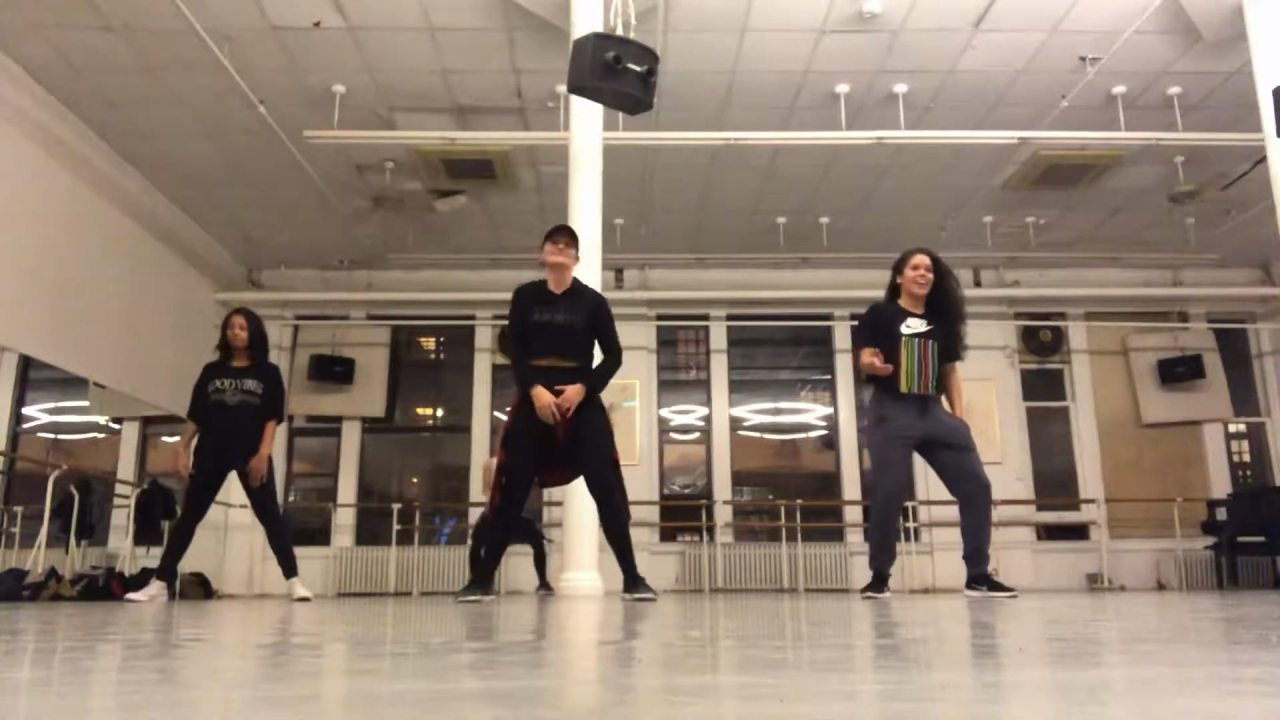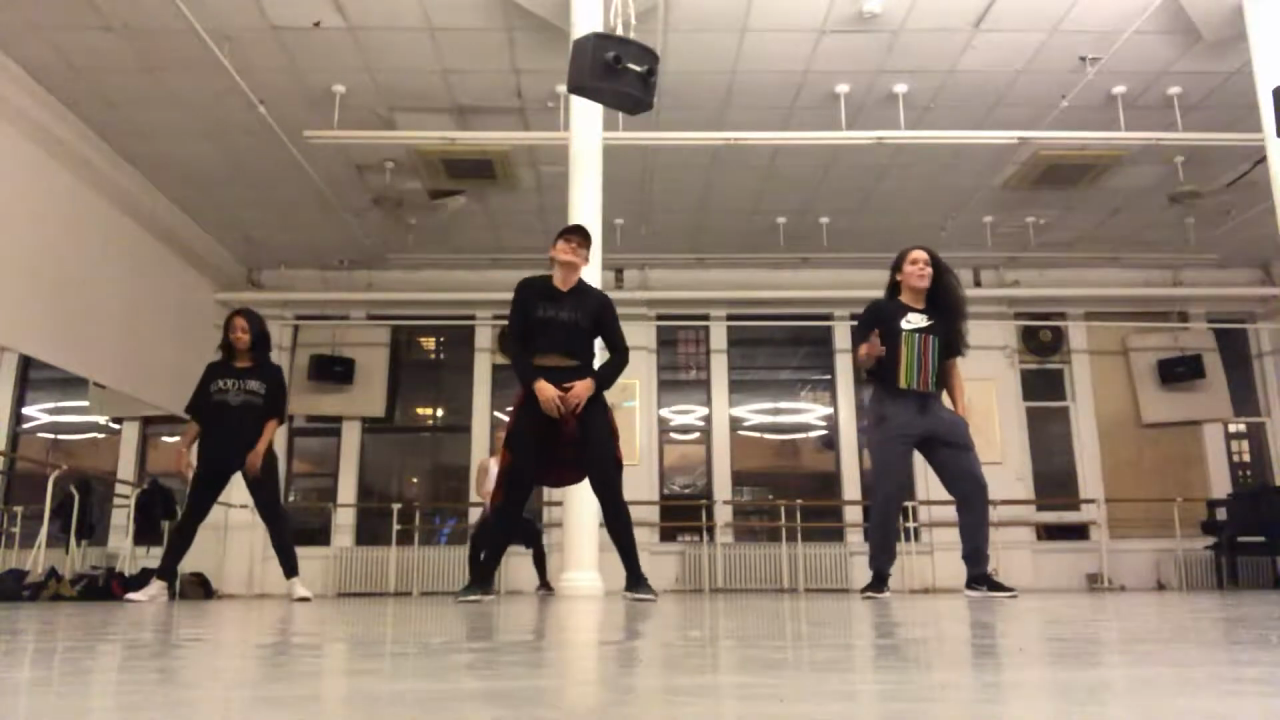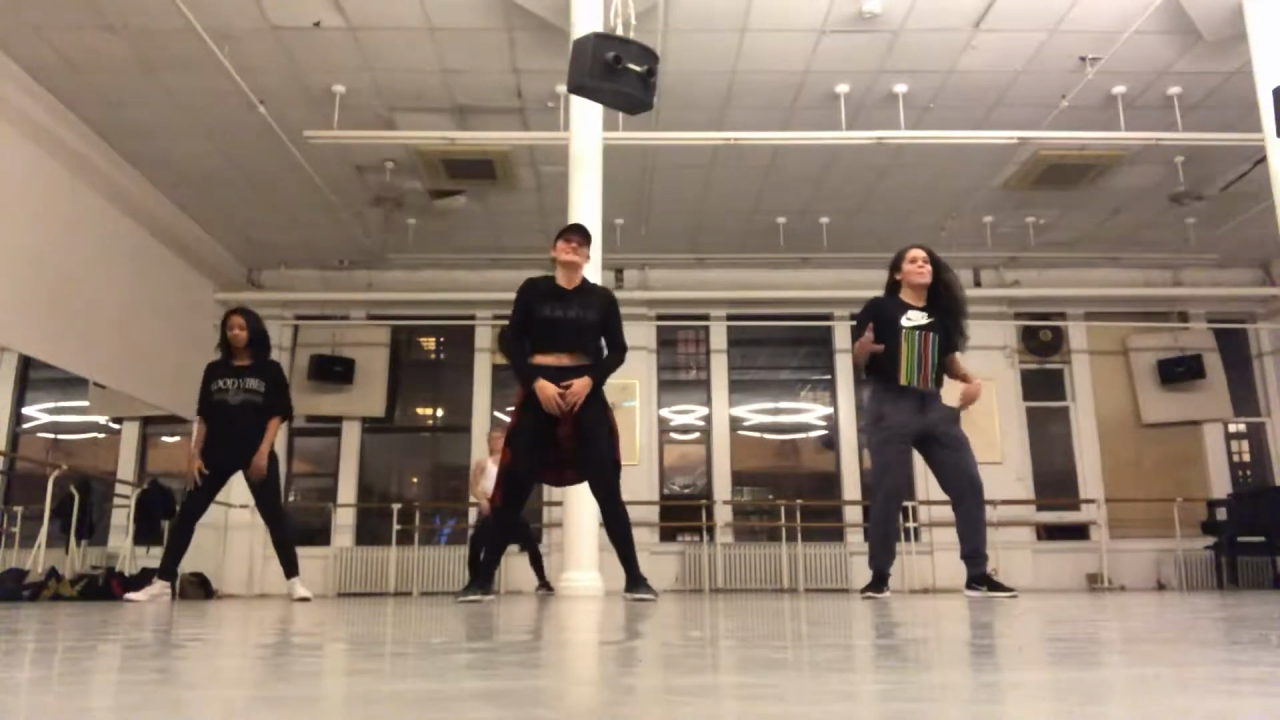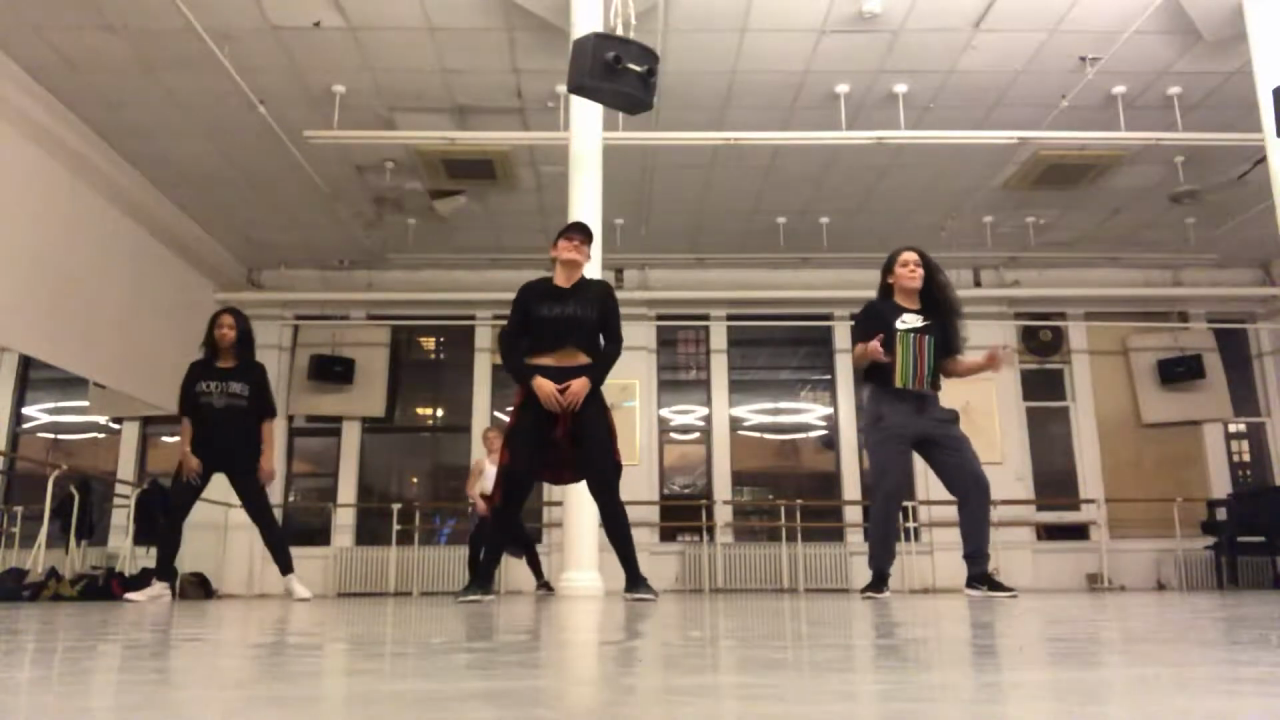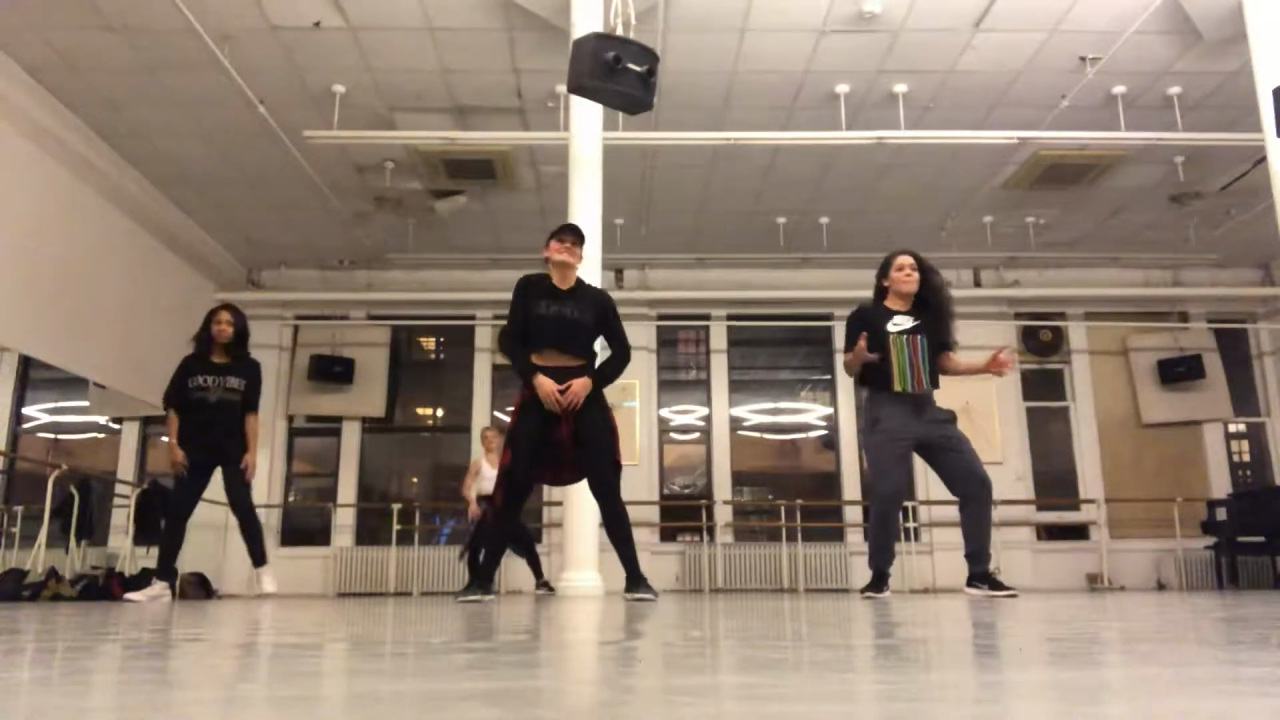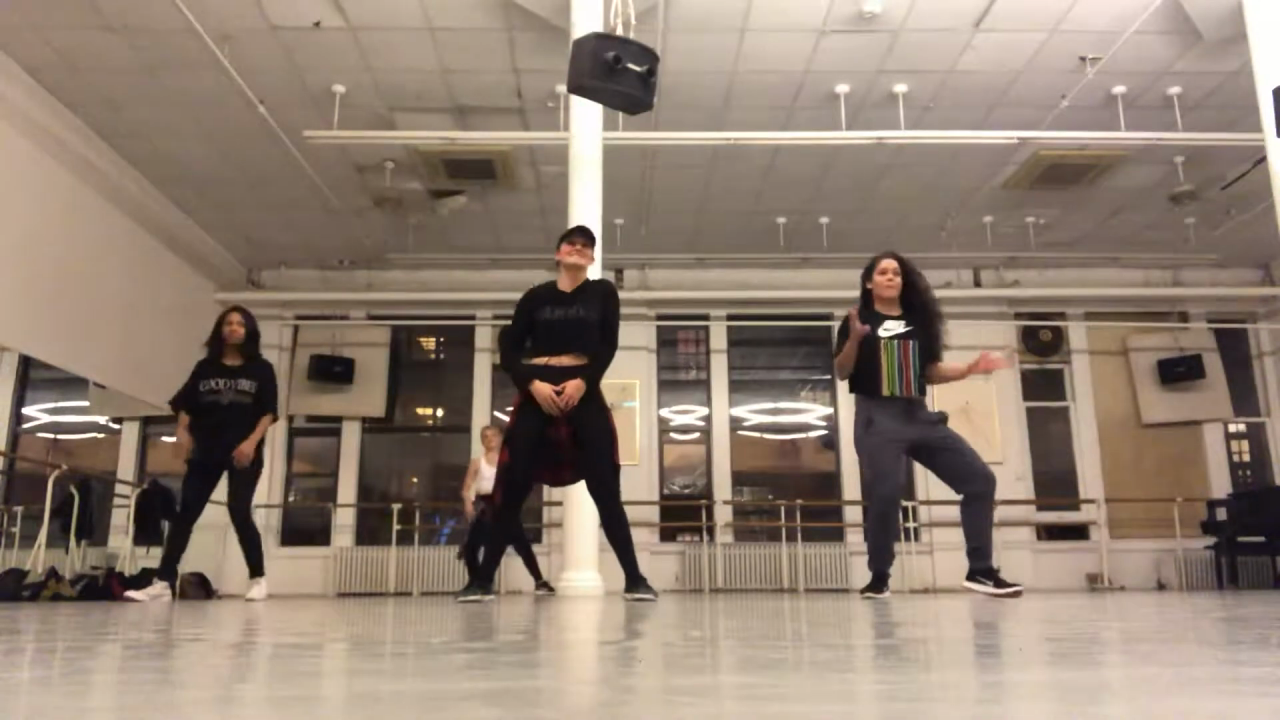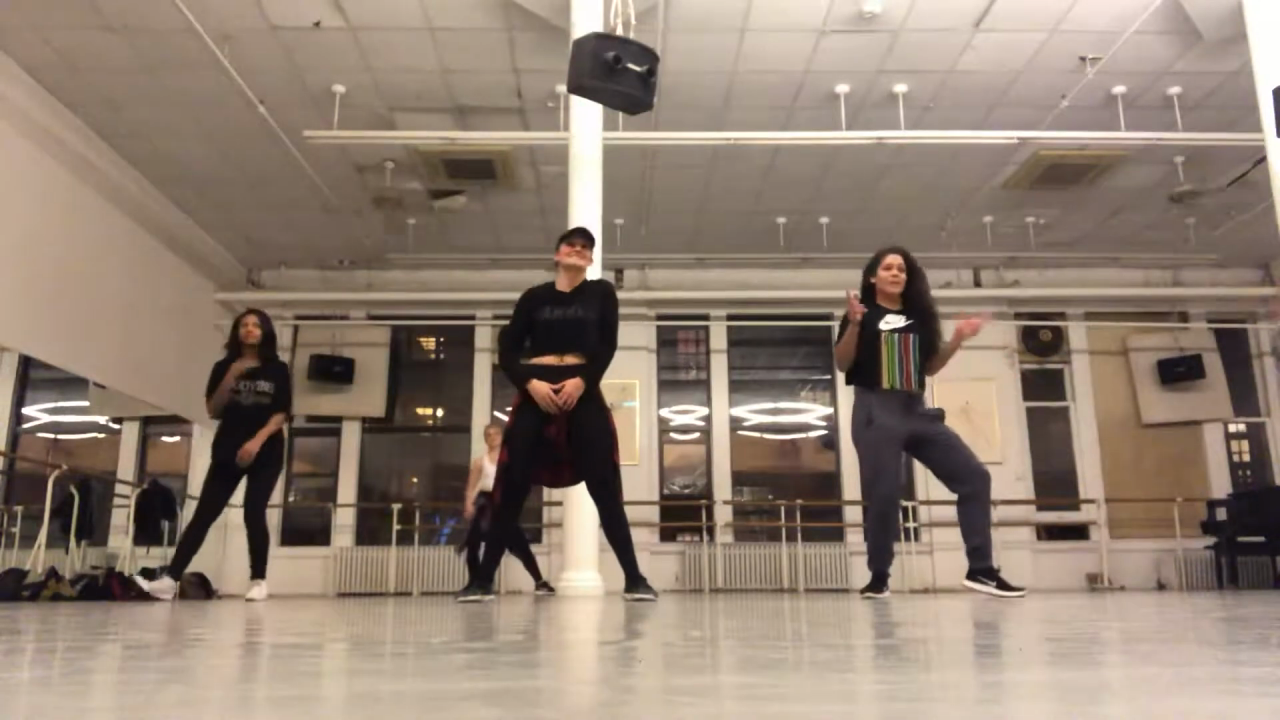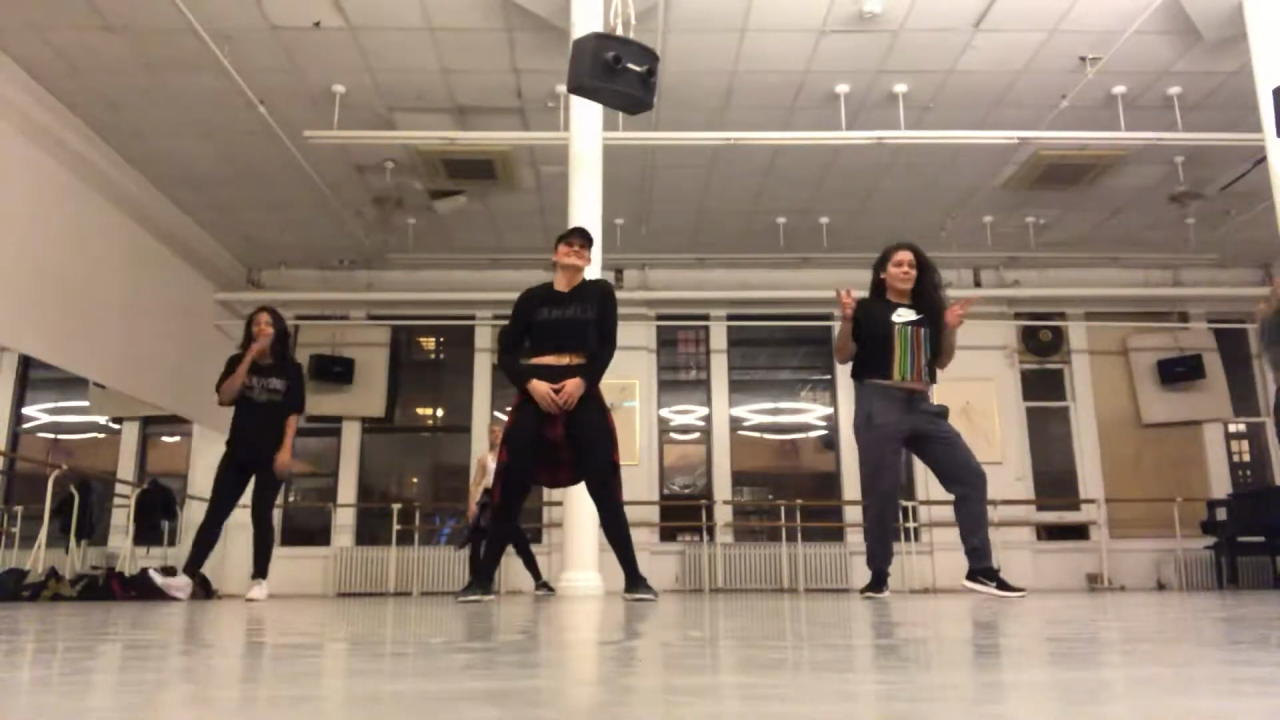
dt=0.2s
person 1, frame 1
left shoulder: (592, 300)
right shoulder: (526, 296)
left elbow: (613, 355)
right elbow: (516, 351)
left wrist: (585, 387)
right wrist: (534, 389)
left hip: (581, 395)
right hip: (534, 394)
left knee: (606, 487)
right knee: (514, 489)
left ankle: (632, 579)
right ankle: (483, 579)
person 1, frame 2
left shoulder: (597, 300)
right shoulder: (529, 289)
left elbow: (620, 353)
right elbow: (514, 344)
left wrist: (593, 382)
right wrist: (536, 383)
left hip: (585, 393)
right hip: (538, 392)
left knee: (609, 487)
right knee: (515, 488)
left ankle: (636, 578)
right ankle: (483, 579)
person 1, frame 3
left shoulder: (601, 298)
right shoulder: (532, 290)
left elbow: (617, 350)
right elbow: (510, 343)
left wrist: (591, 379)
right wrist: (535, 381)
left hip: (585, 393)
right hip: (538, 392)
left knee: (607, 487)
right knee: (514, 487)
left ankle: (635, 579)
right ankle: (483, 579)
person 1, frame 4
left shoulder: (600, 292)
right shoulder: (532, 292)
left elbow: (613, 346)
right elbow: (509, 345)
left wrist: (590, 380)
right wrist: (532, 379)
left hip: (584, 393)
right hip: (537, 393)
left knee: (605, 488)
right knee: (513, 487)
left ankle: (634, 579)
right ankle: (482, 580)
person 1, frame 5
left shoulder: (597, 298)
right shoulder: (529, 287)
left elbow: (622, 351)
right elbow: (511, 343)
left wrist: (592, 379)
right wrist: (535, 378)
left hip: (585, 393)
right hip: (538, 392)
left knee: (606, 488)
right knee: (514, 488)
left ankle: (635, 578)
right ankle: (483, 579)
person 1, frame 6
left shoulder: (603, 292)
right shoulder: (535, 297)
left elbow: (608, 346)
right elbow: (509, 351)
left wrist: (583, 382)
right wrist: (532, 384)
left hip: (584, 393)
right hip: (536, 394)
left knee: (605, 488)
right knee: (513, 488)
left ankle: (634, 578)
right ankle: (483, 579)
person 1, frame 7
left shoulder: (602, 292)
right shoulder: (534, 297)
left elbow: (607, 346)
right elbow: (507, 351)
left wrist: (582, 381)
right wrist: (529, 383)
left hip: (583, 393)
right hip: (535, 393)
left knee: (604, 489)
right knee: (512, 489)
left ankle: (634, 578)
right ankle: (482, 579)
person 1, frame 8
left shoulder: (600, 292)
right shoulder: (532, 298)
left elbow: (607, 346)
right elbow: (507, 352)
left wrist: (582, 381)
right wrist: (529, 383)
left hip: (583, 392)
right hip: (535, 393)
left knee: (604, 489)
right knee: (511, 489)
left ankle: (634, 578)
right ankle: (482, 579)
person 2, frame 1
left shoulder: (943, 320)
right shoulder: (879, 315)
left elbow: (949, 371)
right elbow: (864, 362)
left wrist: (959, 416)
right wrist: (874, 367)
left hip: (934, 412)
right hip: (891, 411)
left knee: (976, 486)
right knee: (889, 492)
left ankle: (978, 575)
right ankle: (880, 576)
person 2, frame 2
left shoulder: (943, 316)
right shoulder: (880, 311)
left elbow: (950, 366)
right elbow: (863, 361)
left wrist: (960, 405)
right wrist: (869, 355)
left hip: (934, 409)
right hip: (892, 408)
left knee: (973, 486)
right knee: (889, 490)
left ankle: (978, 576)
right ankle: (879, 576)
person 2, frame 3
left shoulder: (942, 314)
right shoulder: (880, 308)
right elbow: (858, 358)
left wrist: (970, 380)
right wrist: (865, 345)
left hip: (933, 408)
right hip: (890, 406)
left knee: (969, 485)
right knee: (889, 490)
left ankle: (977, 576)
right ankle: (879, 576)
person 2, frame 4
left shoulder: (937, 315)
right shoulder: (875, 312)
left elbow: (950, 365)
right elbow: (857, 361)
left wrist: (984, 364)
right wrist: (868, 353)
left hip: (931, 410)
right hip: (888, 409)
left knee: (975, 484)
right knee: (888, 491)
left ankle: (978, 575)
right ankle: (879, 576)
person 2, frame 5
left shoulder: (929, 316)
right shoulder: (866, 316)
left elbow: (945, 362)
right elbow: (849, 369)
left wrist: (984, 366)
right wrist: (857, 355)
left hip: (928, 412)
right hip: (886, 413)
left knee: (977, 483)
right knee: (888, 492)
left ankle: (979, 574)
right ankle: (879, 576)
person 2, frame 6
left shoulder: (919, 320)
right shoulder: (857, 321)
left elbow: (931, 373)
right elbow: (842, 372)
left wrist: (971, 368)
right wrist: (853, 338)
left hip: (920, 416)
right hip: (877, 417)
left knee: (980, 479)
right knee: (884, 494)
left ankle: (980, 570)
right ankle: (879, 577)
person 2, frame 7
left shoulder: (918, 315)
right shoulder: (864, 315)
left elbow: (931, 367)
right elbow: (842, 363)
left wrist: (956, 340)
right wrist: (853, 325)
left hip: (918, 411)
right hip: (876, 410)
left knee: (974, 477)
right knee: (883, 493)
left ankle: (981, 569)
right ankle: (879, 577)
person 2, frame 8
left shoulder: (928, 311)
right shoulder: (869, 310)
left elbow: (941, 362)
right elbow: (843, 356)
left wrist: (950, 328)
right wrist: (846, 319)
left hip: (922, 407)
right hip: (879, 405)
left knee: (971, 477)
right knee: (882, 490)
left ankle: (981, 570)
right ankle: (878, 576)
person 3, frame 1
left shoulder: (267, 372)
right shoulder: (211, 371)
left elbow: (273, 417)
right elbow: (196, 416)
left wrist: (262, 453)
right wrist: (182, 449)
left hip: (251, 455)
right hip: (211, 454)
left knee: (270, 516)
right knee: (188, 516)
left ankle: (293, 581)
right ankle: (160, 583)
person 3, frame 2
left shoulder: (270, 373)
right shoulder: (214, 371)
left elbow: (275, 417)
right elbow: (197, 416)
left wrist: (260, 449)
right wrist: (184, 449)
left hip: (256, 455)
right hip: (214, 455)
left knee: (274, 516)
right knee: (190, 516)
left ankle: (294, 581)
right ankle: (161, 583)
person 3, frame 3
left shoulder: (269, 370)
right shoulder: (214, 370)
left elbow: (277, 415)
right elbow: (204, 417)
left wrist: (263, 451)
right wrist: (194, 454)
left hip: (257, 455)
right hip: (216, 455)
left knee: (275, 515)
right knee: (188, 513)
left ankle: (294, 581)
right ankle: (163, 583)
person 3, frame 4
left shoulder: (254, 372)
right shoulder: (198, 370)
left elbow: (266, 417)
right elbow: (187, 415)
left wrist: (268, 455)
right wrist: (186, 452)
left hip: (241, 456)
right hip: (200, 455)
left knee: (262, 515)
right knee: (173, 512)
left ankle: (291, 580)
right ankle: (161, 583)
person 3, frame 5
left shoulder: (248, 367)
right shoulder: (191, 364)
left elbow: (251, 412)
right elbow: (173, 406)
left wrist: (252, 450)
right wrist: (174, 444)
left hip: (234, 450)
right hip: (195, 450)
left knee: (242, 504)
right knee: (177, 511)
left ankle: (263, 570)
right ankle: (163, 583)
person 3, frame 6
left shoulder: (261, 369)
right shoulder: (205, 367)
left elbow: (269, 413)
right elbow: (182, 406)
left wrist: (252, 442)
right wrist: (182, 432)
left hip: (245, 454)
right hip: (206, 452)
left knee: (239, 512)
right knee: (185, 514)
left ankle: (258, 580)
right ankle: (163, 583)
person 3, frame 7
left shoulder: (278, 370)
right shoulder: (223, 368)
left elbow: (281, 413)
right elbow: (213, 410)
left wrist: (257, 441)
right wrist: (232, 376)
left hip: (265, 454)
right hip: (227, 451)
left knee: (253, 514)
right knee: (203, 514)
left ankle: (258, 581)
right ankle: (170, 580)
person 3, frame 8
left shoulder: (290, 369)
right shoulder: (238, 363)
left elbow: (293, 414)
right elbow: (225, 397)
left wrist: (286, 449)
right wrist: (249, 358)
left hip: (273, 453)
right hip: (239, 450)
left knee: (261, 514)
right knee: (216, 512)
left ankle: (259, 581)
right ankle: (186, 578)
